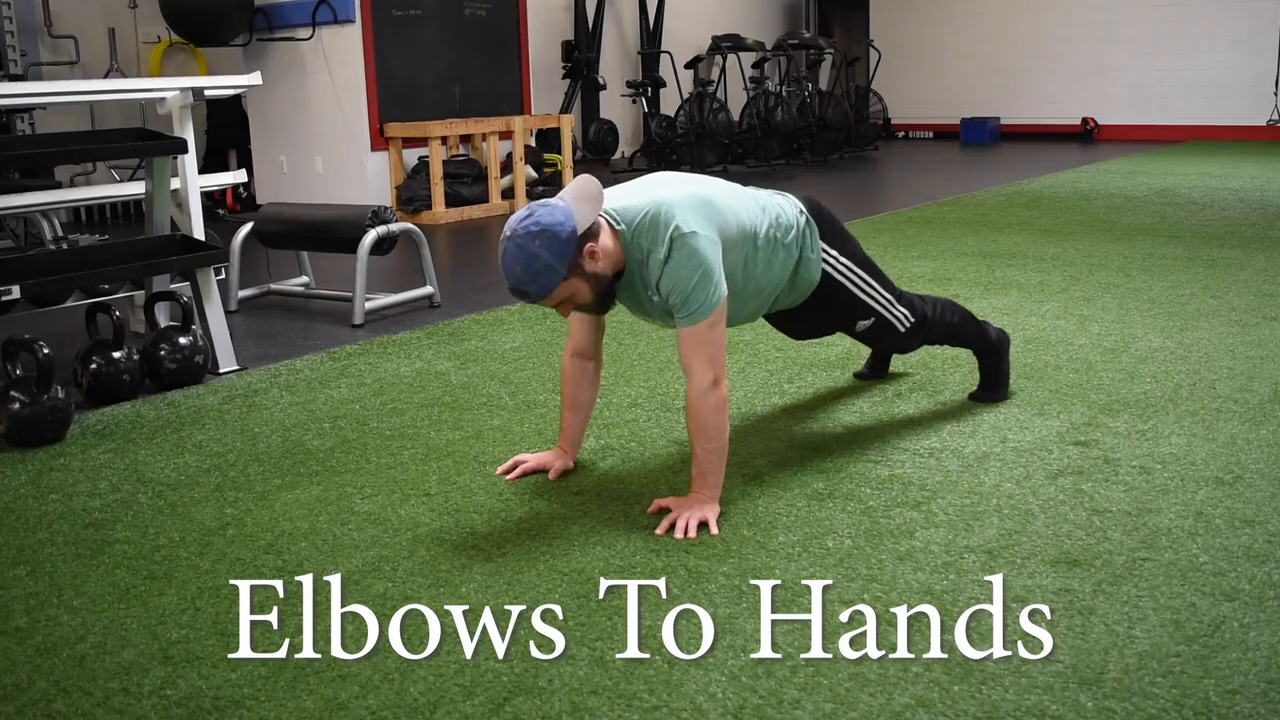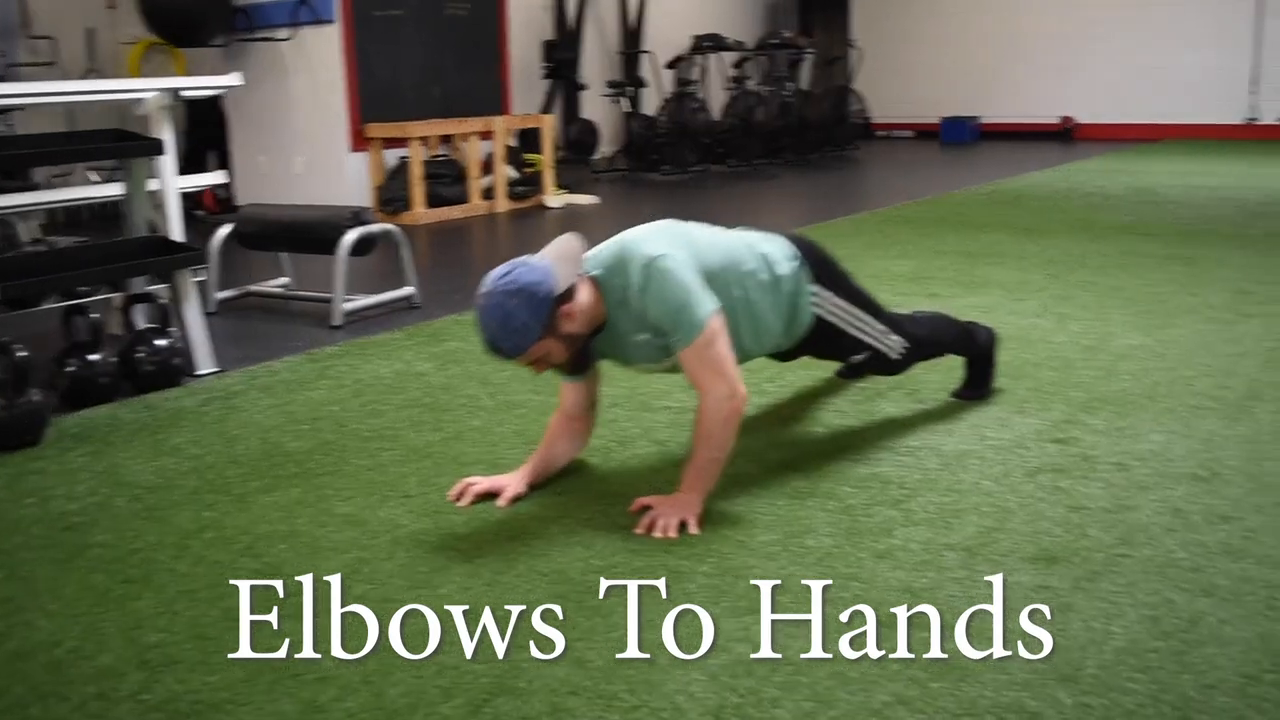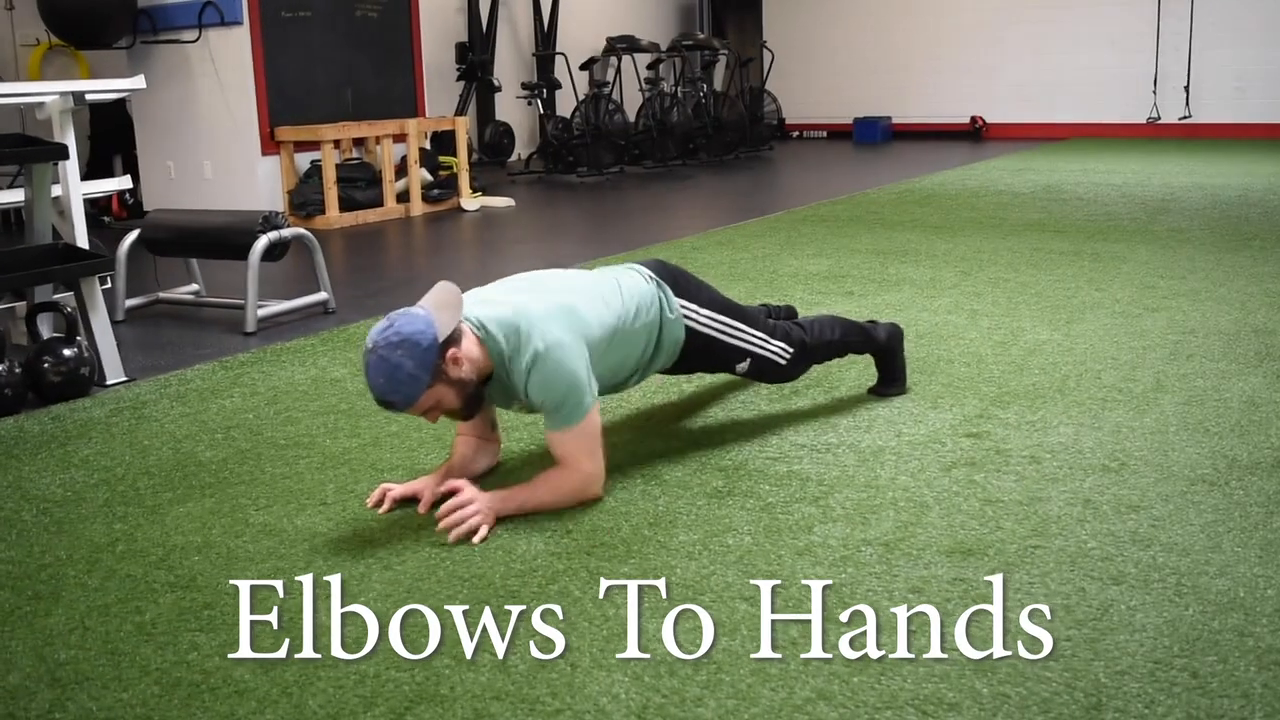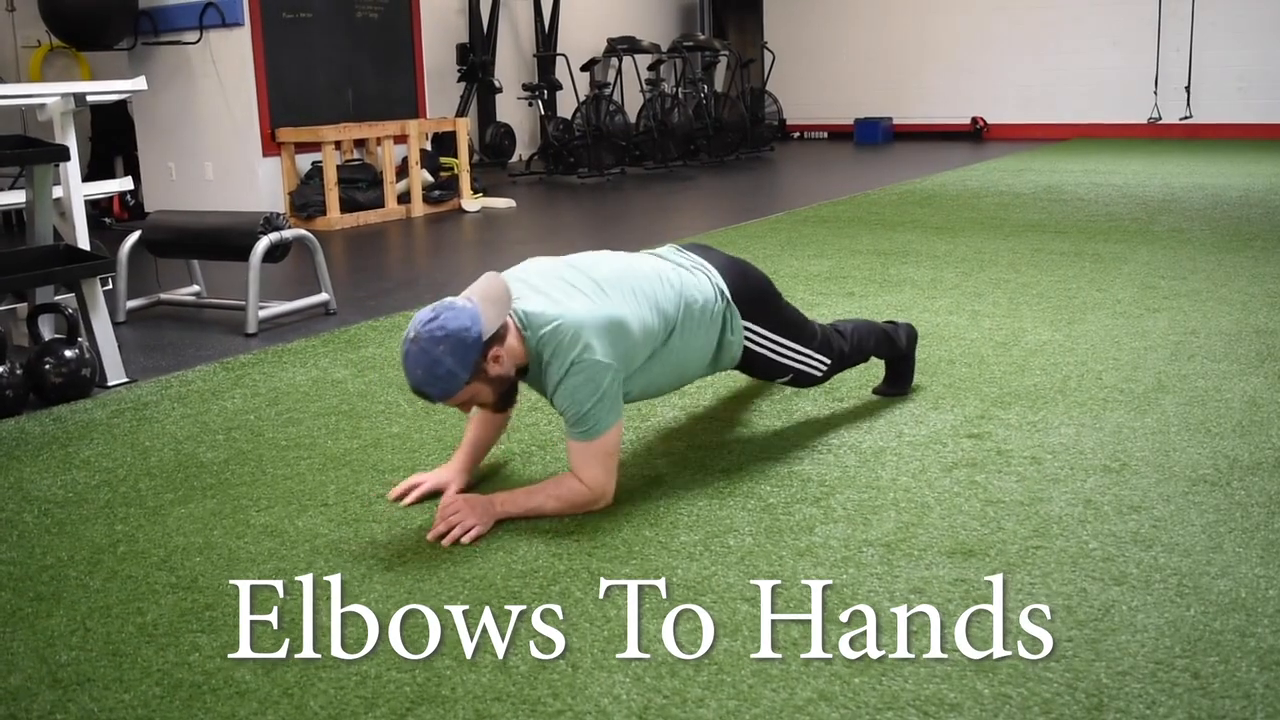
dt=0.7s
person 1, frame 1
left shoulder: (678, 242)
right shoulder: (578, 240)
left elbow: (707, 380)
right elbow: (582, 357)
left wrist: (704, 495)
right wrist: (565, 449)
left hip: (803, 247)
right hip: (764, 274)
left knee: (902, 322)
right knee: (822, 328)
left ankle: (988, 343)
right ankle: (880, 354)
person 1, frame 2
left shoulder: (654, 274)
right shoulder: (569, 309)
left elbow: (725, 395)
right elbow: (575, 421)
left wrist: (689, 497)
right wrist: (523, 474)
left hip: (795, 284)
right hip: (758, 308)
left knee: (895, 348)
left ankle: (974, 343)
right ankle: (855, 358)
person 1, frame 3
left shoulder: (541, 352)
right shoulder: (450, 334)
left elbow: (586, 476)
right elbow: (480, 440)
left wrist: (494, 503)
right wrist: (439, 476)
left hip: (667, 308)
right hip: (626, 300)
left knee: (788, 352)
left ankle: (879, 338)
right ankle: (772, 314)
person 1, frame 4
left shoulder: (578, 357)
right shoulder: (501, 303)
left elbow: (595, 487)
right elbow: (498, 405)
left wrist: (493, 505)
right wrist: (458, 466)
left hip: (727, 306)
right hip: (681, 269)
left knee: (822, 357)
left ankle: (894, 341)
right ankle: (787, 320)
